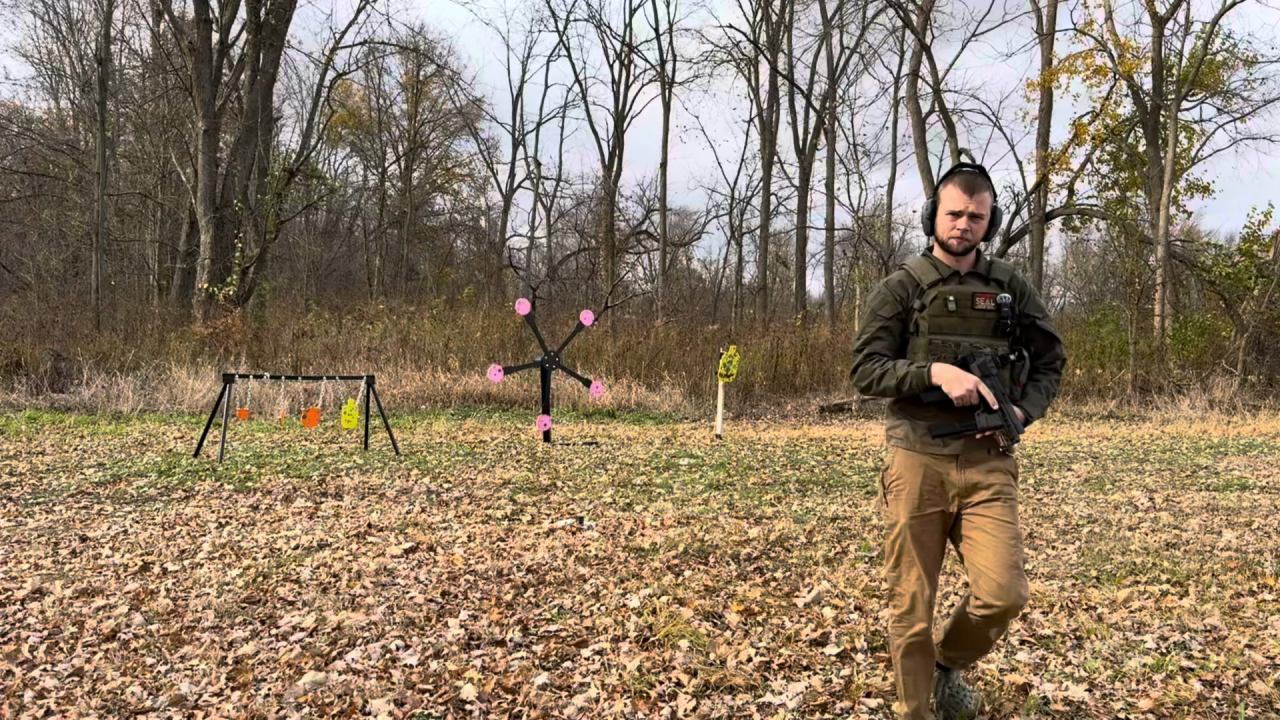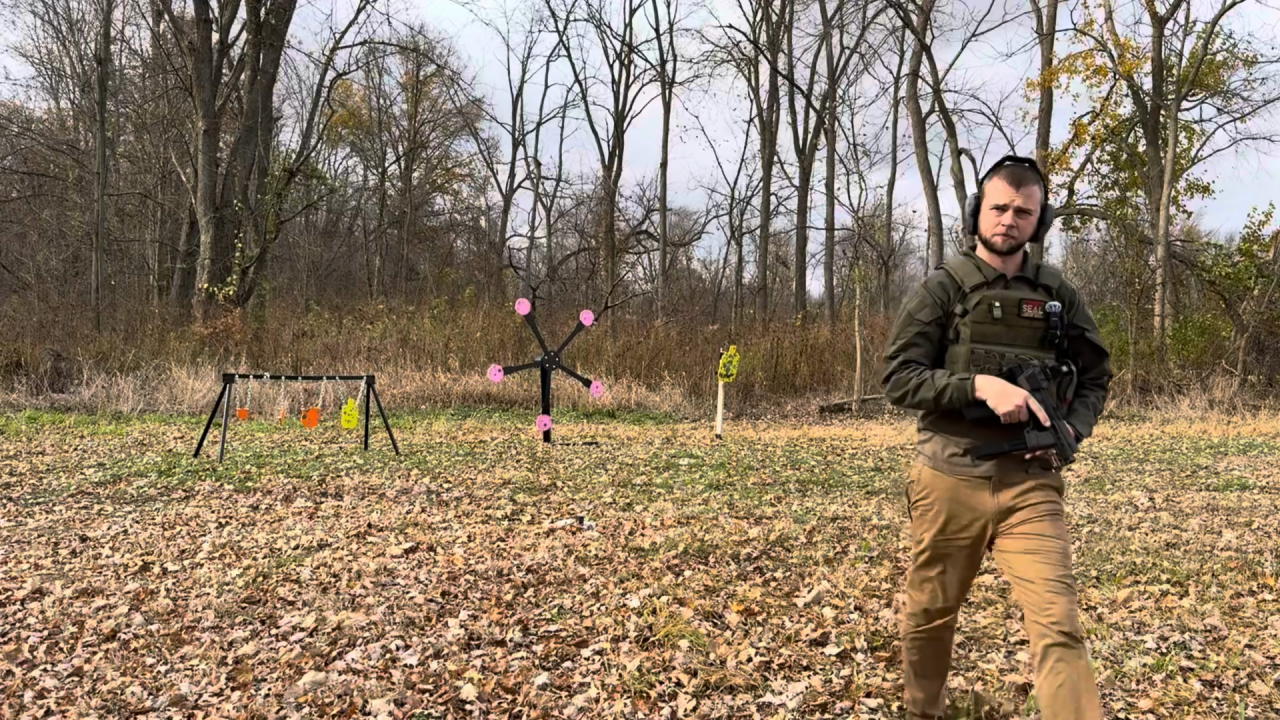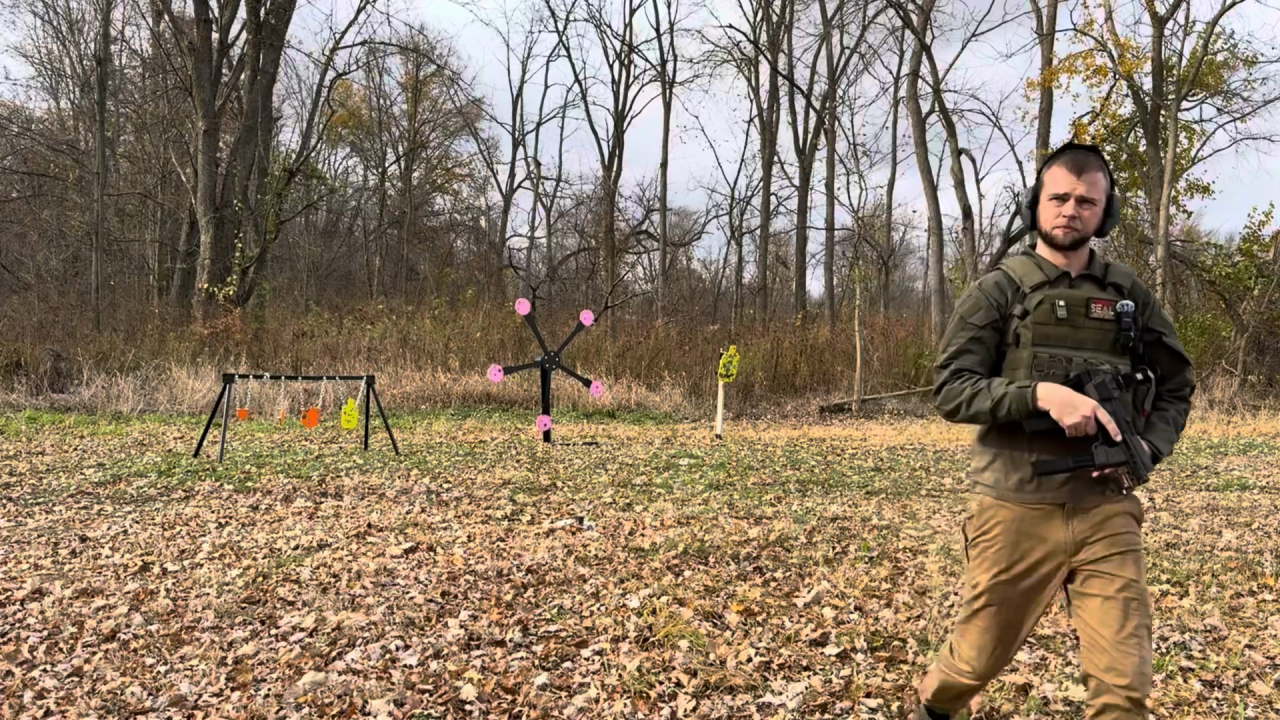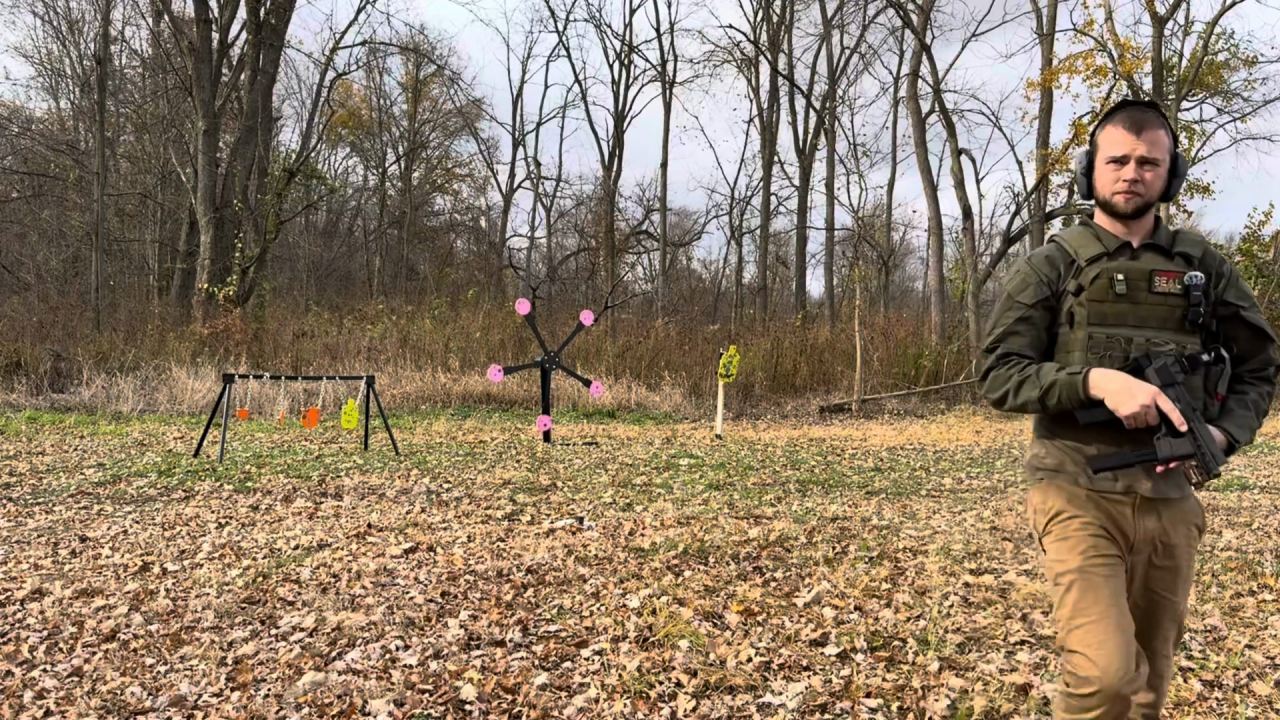
dt=0.2s
person 1, frame 1
left shoulder: (1011, 287)
right shoulder: (900, 288)
left elbow: (1049, 363)
right elbow: (866, 371)
left wrist: (1020, 415)
right wrist: (936, 372)
left hip: (987, 464)
right hip: (918, 461)
left knee: (996, 596)
right knee: (914, 601)
left ankle: (946, 666)
person 1, frame 2
left shoulder: (1058, 295)
right shoulder: (939, 290)
left elbow: (1095, 377)
right elbow: (899, 380)
left wrist: (1068, 432)
right wrist: (980, 384)
left hip: (1029, 487)
right hip: (951, 482)
left knee: (1058, 625)
right knee: (931, 612)
person 1, frame 3
left shoulder: (1131, 295)
right shoulder: (995, 293)
left elbow: (1176, 389)
right elbow: (952, 391)
left wrist: (1145, 449)
right wrist: (1042, 395)
left hip: (1105, 511)
right hip: (1015, 509)
right knee: (983, 651)
person 1, frame 4
left shoulder: (1203, 266)
right shoulder: (1047, 268)
right elbow: (1002, 377)
left wrist: (1221, 435)
right wrist: (1096, 381)
left hip: (1169, 504)
right hip: (1078, 498)
